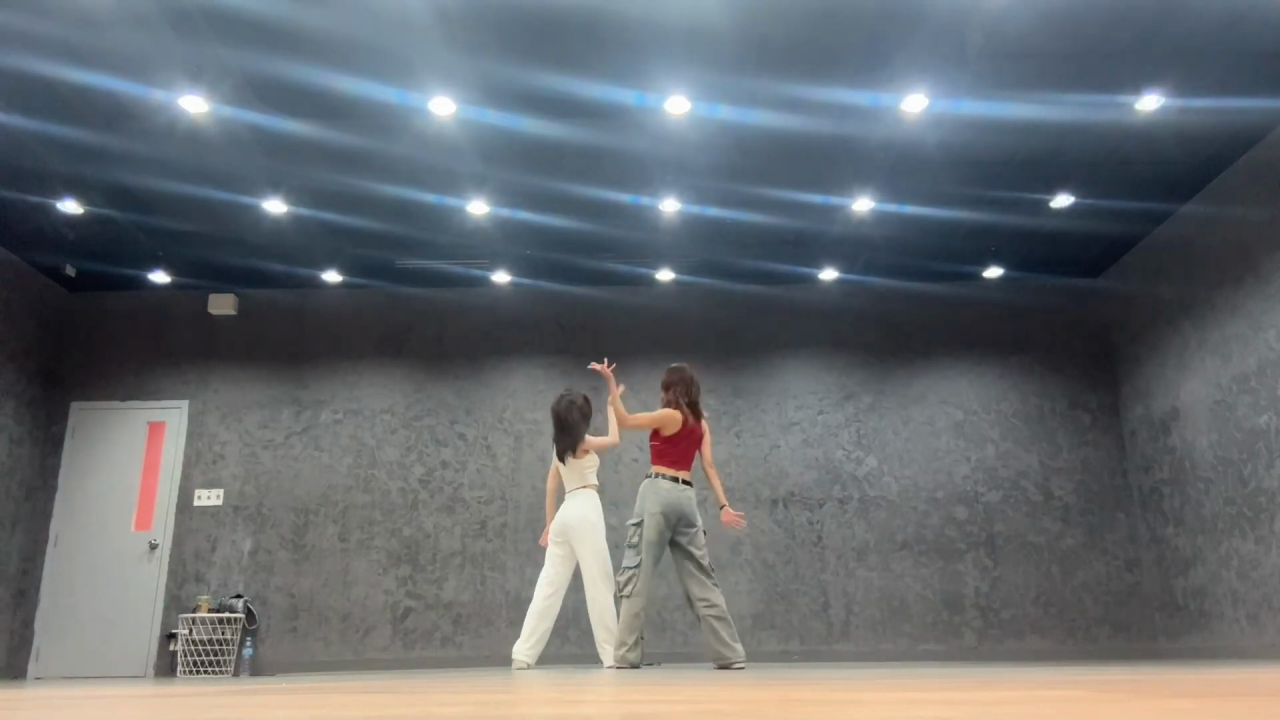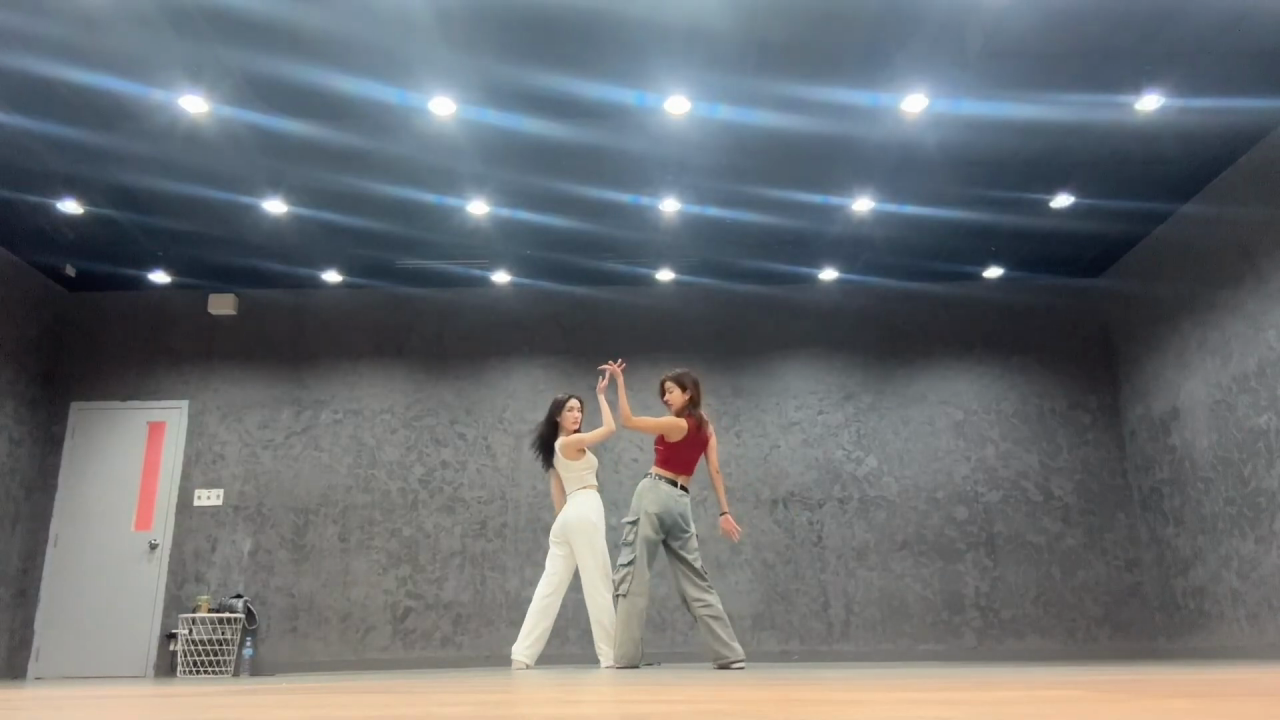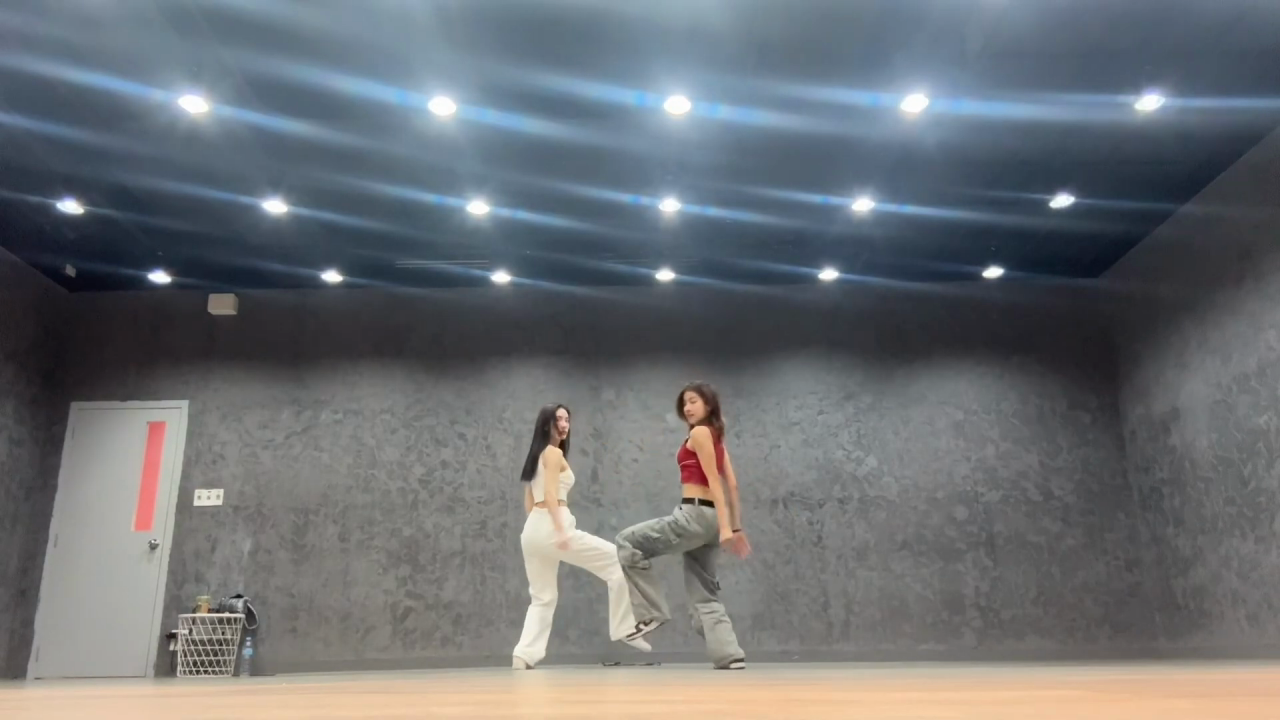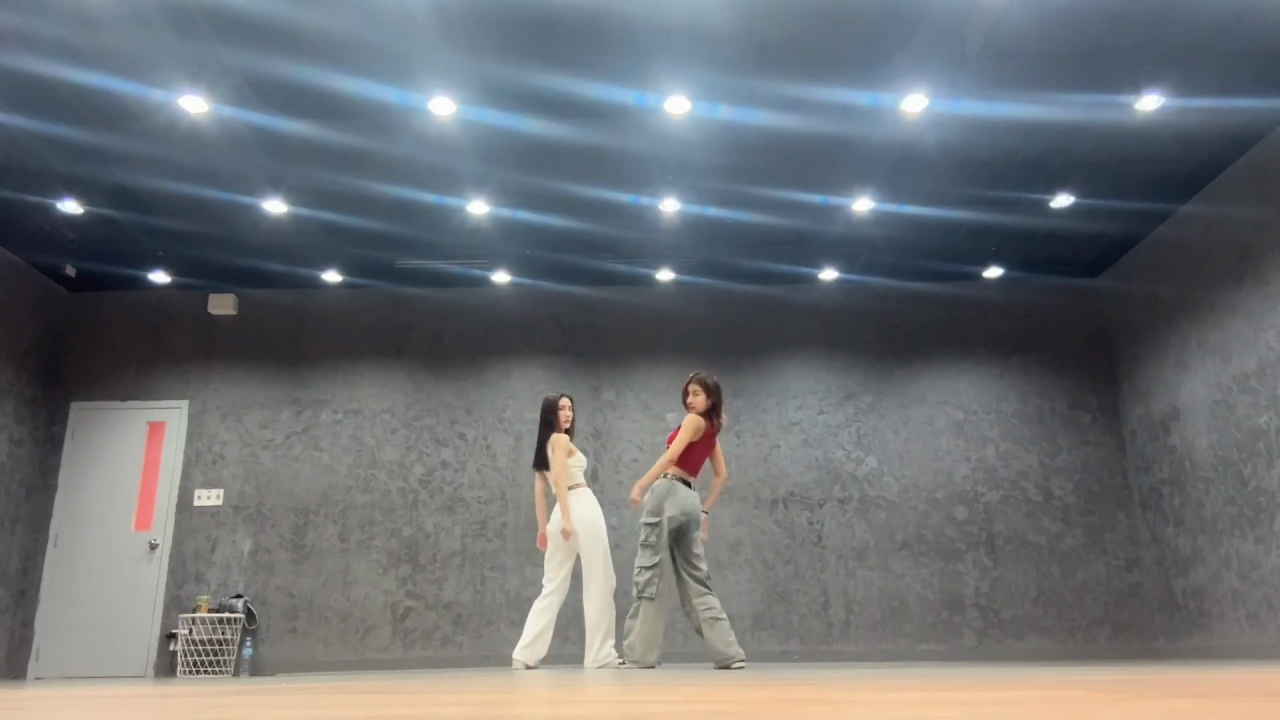
dt=0.5s
person 1, frame 1
left shoulder: (669, 416)
right shoulder: (700, 422)
left elbow: (624, 421)
right elbow: (709, 466)
left wrist: (611, 382)
right wrist: (724, 506)
left hip: (658, 493)
right hip: (686, 498)
left knee: (637, 572)
right knee: (701, 578)
left ankle: (626, 655)
right ankle: (730, 654)
person 1, frame 2
left shoulder: (676, 425)
right shoulder: (705, 426)
left elbow: (628, 421)
right elbow: (715, 470)
left wrist: (619, 381)
right wrist: (724, 512)
left hip: (654, 495)
right hip: (680, 502)
left knee: (633, 573)
right knee: (695, 580)
left ankle: (625, 655)
right ankle: (730, 653)
person 1, frame 3
left shoulder: (700, 433)
right shoulder: (715, 436)
left elbow: (713, 481)
right elbow: (731, 483)
left wrist: (723, 525)
right wrist: (736, 528)
left hip: (695, 515)
right hip: (708, 518)
left knee: (629, 542)
right knee: (704, 593)
left ankle: (652, 613)
right ankle: (728, 653)
person 1, frame 4
left shoulder: (694, 421)
right shoulder: (711, 430)
left elbow: (672, 455)
right elbow: (722, 474)
left wrist: (642, 484)
right wrist: (704, 510)
left hip: (668, 494)
right hip: (689, 500)
left knee: (648, 572)
right knee: (695, 582)
left ankle: (640, 653)
right ankle: (728, 653)
person 2, frame 1
left shoulder: (561, 446)
right shoulder: (581, 441)
left elbow: (551, 488)
right elbow: (614, 439)
left wrist: (548, 524)
right wrist: (612, 406)
left hip: (565, 514)
right hip: (585, 511)
left knee: (550, 586)
right knee: (599, 584)
left ankle: (523, 654)
right ankle: (611, 655)
person 2, frame 2
left shoulder: (555, 448)
right shoulder: (570, 442)
right elbow: (610, 428)
right wrist: (601, 395)
left hip: (568, 516)
right hip: (585, 512)
left knee: (550, 586)
right knee: (598, 585)
left ankle: (523, 653)
right ankle: (610, 655)
person 2, frame 3
left shoulder: (537, 455)
right shoulder: (554, 452)
right elbow: (550, 493)
right wrist: (561, 531)
left hip: (532, 531)
right hip: (553, 528)
left knee: (543, 599)
right knee: (615, 561)
left ankle: (525, 654)
right ankle: (625, 629)
person 2, frame 4
left shoulder: (546, 445)
right shoulder: (561, 439)
left elbow: (540, 489)
right elbow: (560, 476)
left wrist: (543, 527)
right wrist: (567, 518)
left hip: (561, 517)
right hip: (581, 511)
left knee: (553, 588)
right knee: (600, 584)
left ankle: (524, 655)
right ankle: (600, 655)
